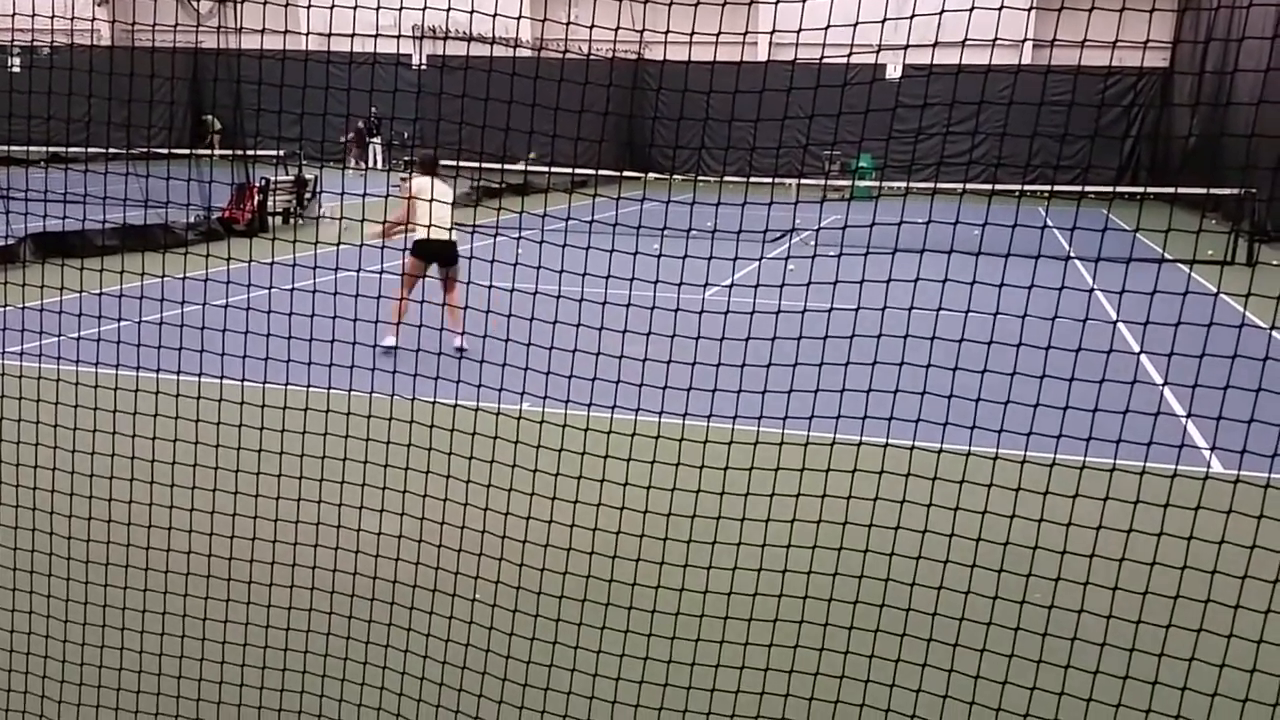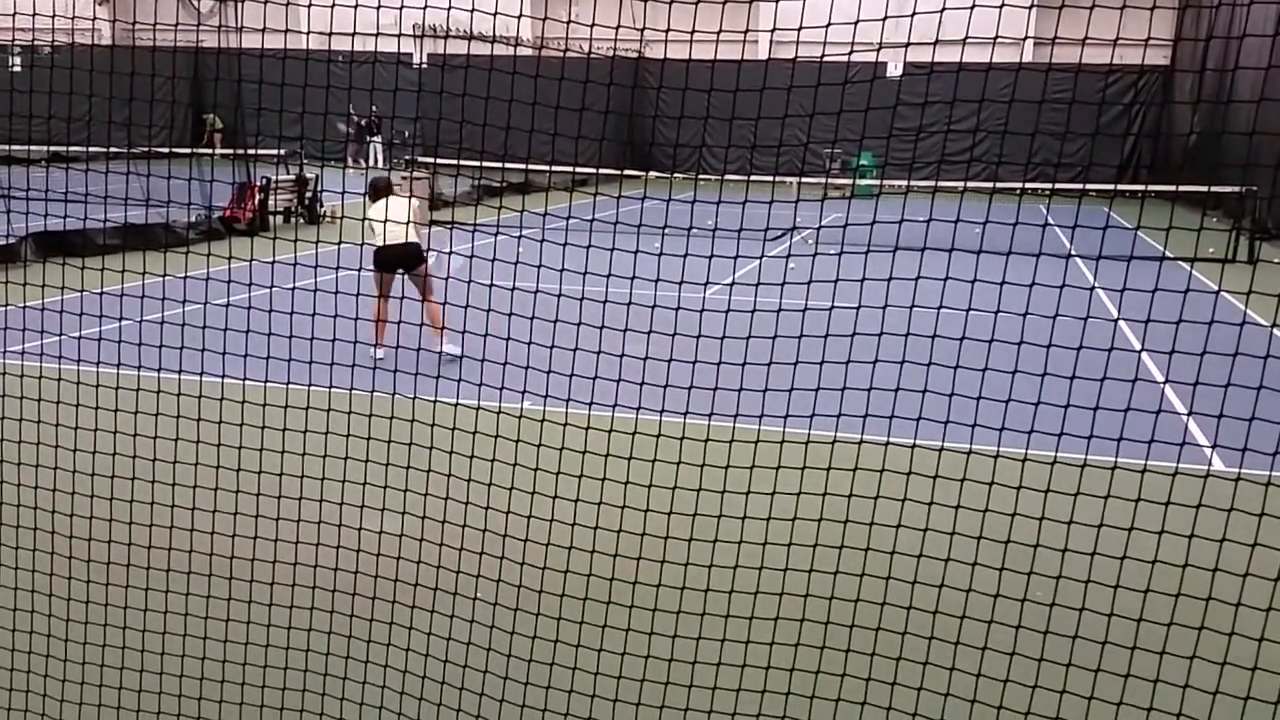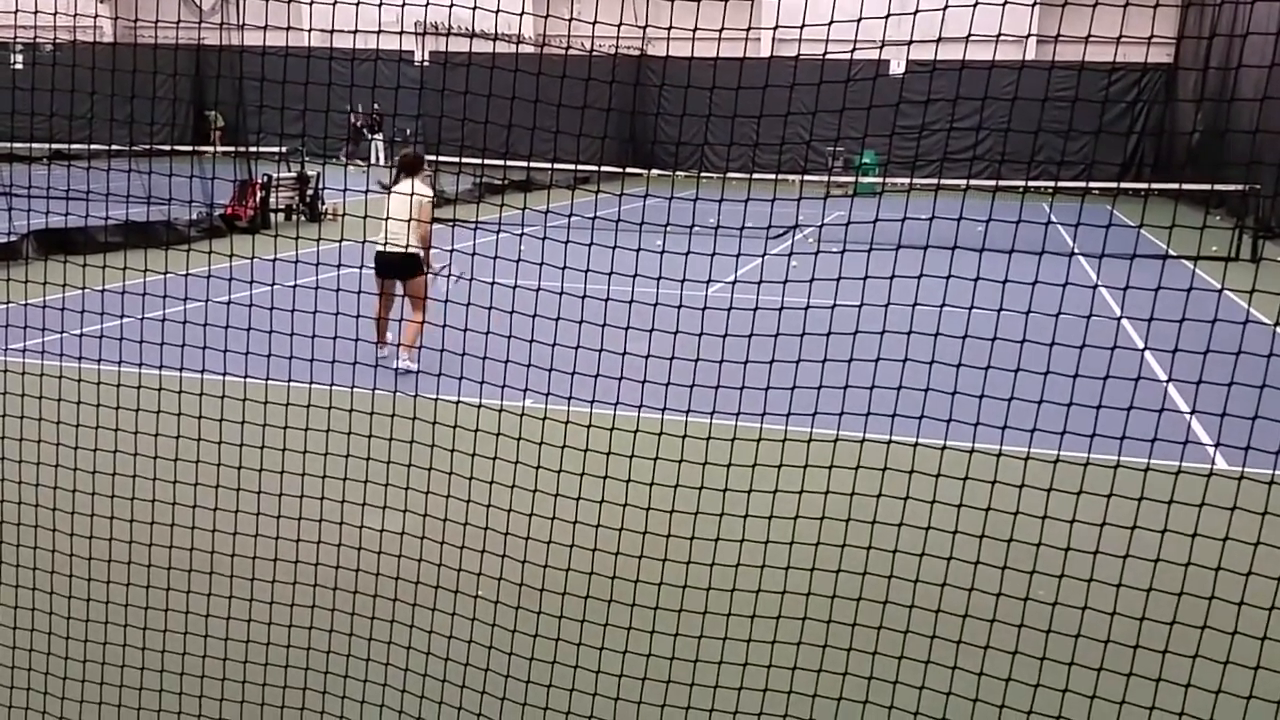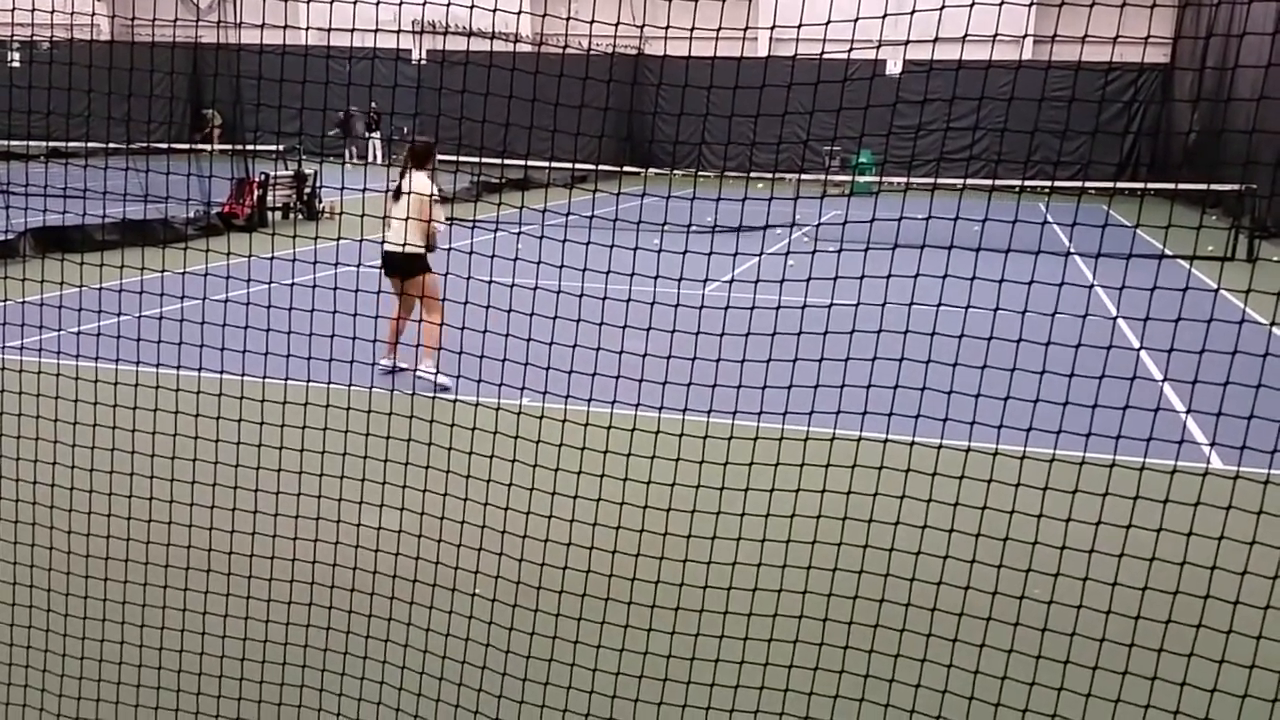
dt=0.4s
person 1, frame 1
left shoulder: (414, 183)
right shoulder: (446, 188)
left elbow: (405, 217)
left wrist: (383, 230)
left hip: (424, 242)
right hip: (448, 243)
left knee: (405, 290)
right knee: (451, 291)
left ankle: (391, 336)
right ankle: (458, 337)
person 1, frame 2
left shoulder: (371, 210)
right shoulder: (409, 200)
right elbow: (418, 229)
right wrist: (420, 255)
left hip: (383, 252)
right hip: (410, 248)
left knee: (382, 298)
right knee: (428, 297)
left ankle: (379, 347)
right ankle: (443, 342)
person 1, frame 3
left shoulder: (394, 190)
right shoulder: (425, 192)
right elbow: (424, 231)
right wrist: (426, 255)
left hip: (383, 254)
right hip: (407, 256)
left knee: (385, 300)
right knee: (418, 309)
left ankle: (382, 345)
right ankle: (404, 358)
person 1, frame 4
left shoulder: (400, 183)
right shoulder: (428, 186)
left elbow: (390, 220)
right elbow: (429, 227)
right wrist: (430, 244)
left hip: (390, 254)
right hip: (412, 256)
left knee: (404, 306)
right knee: (434, 312)
left ankle: (389, 358)
right ankle: (427, 366)
